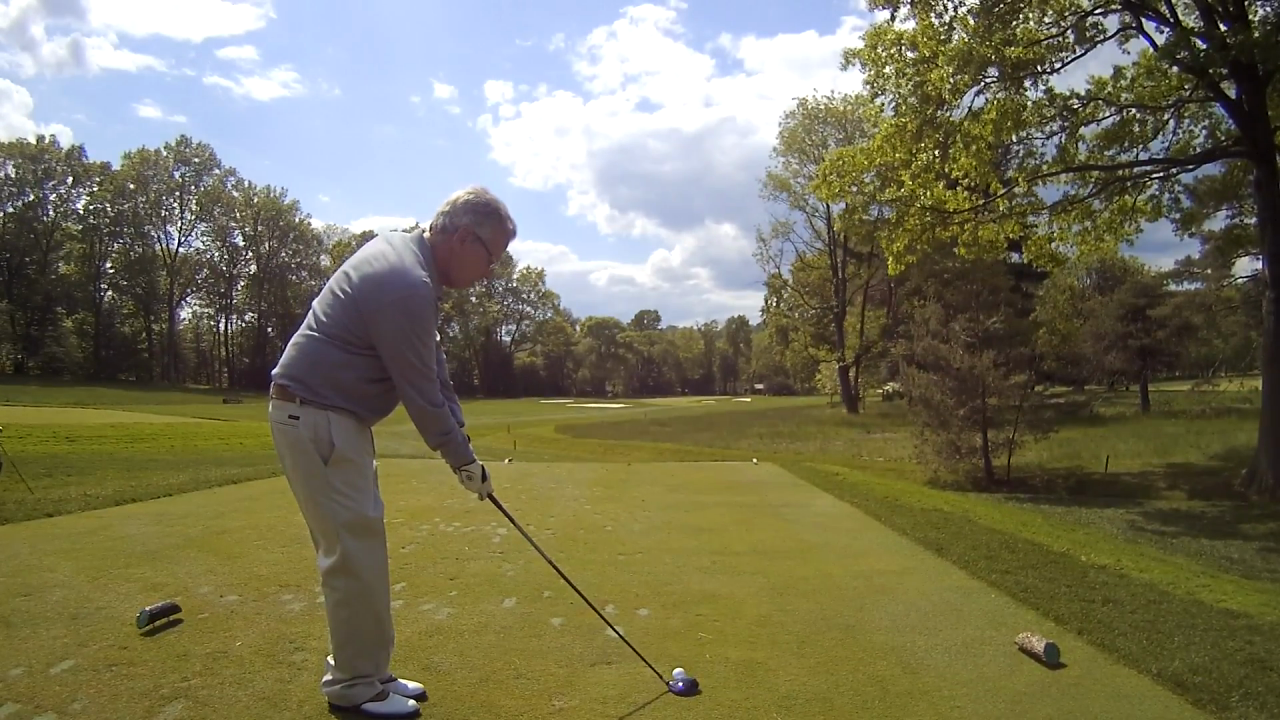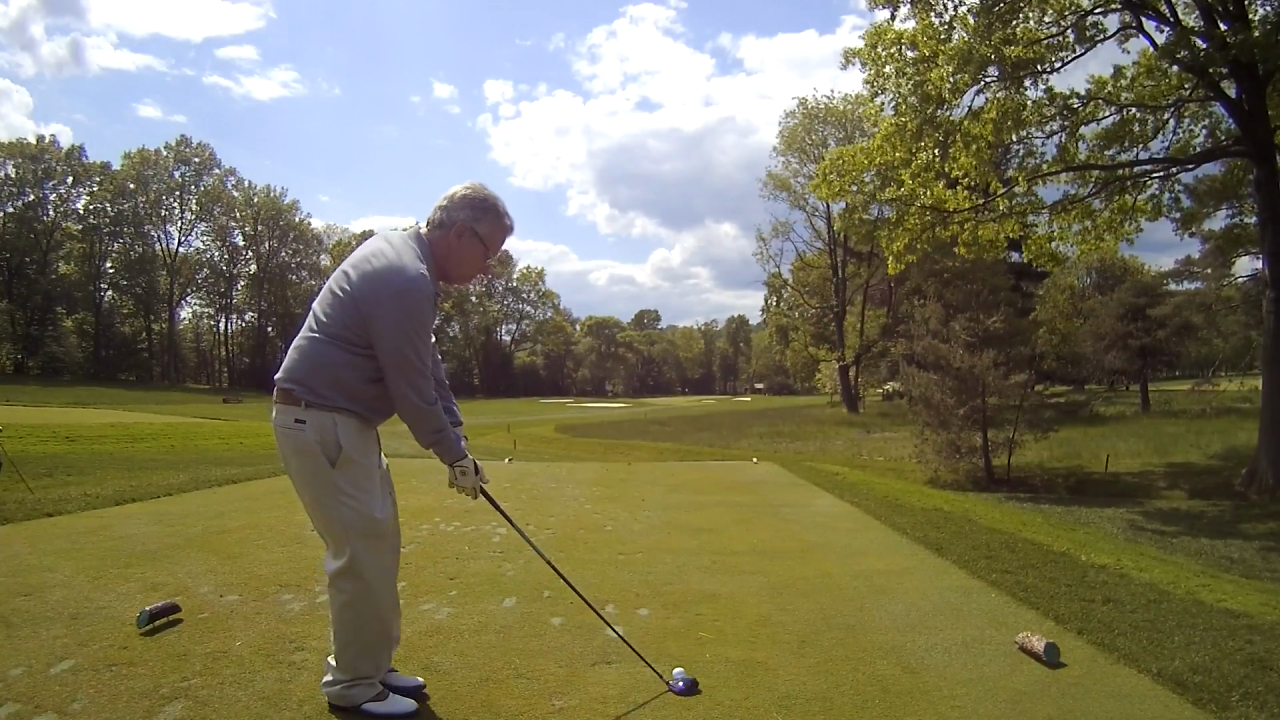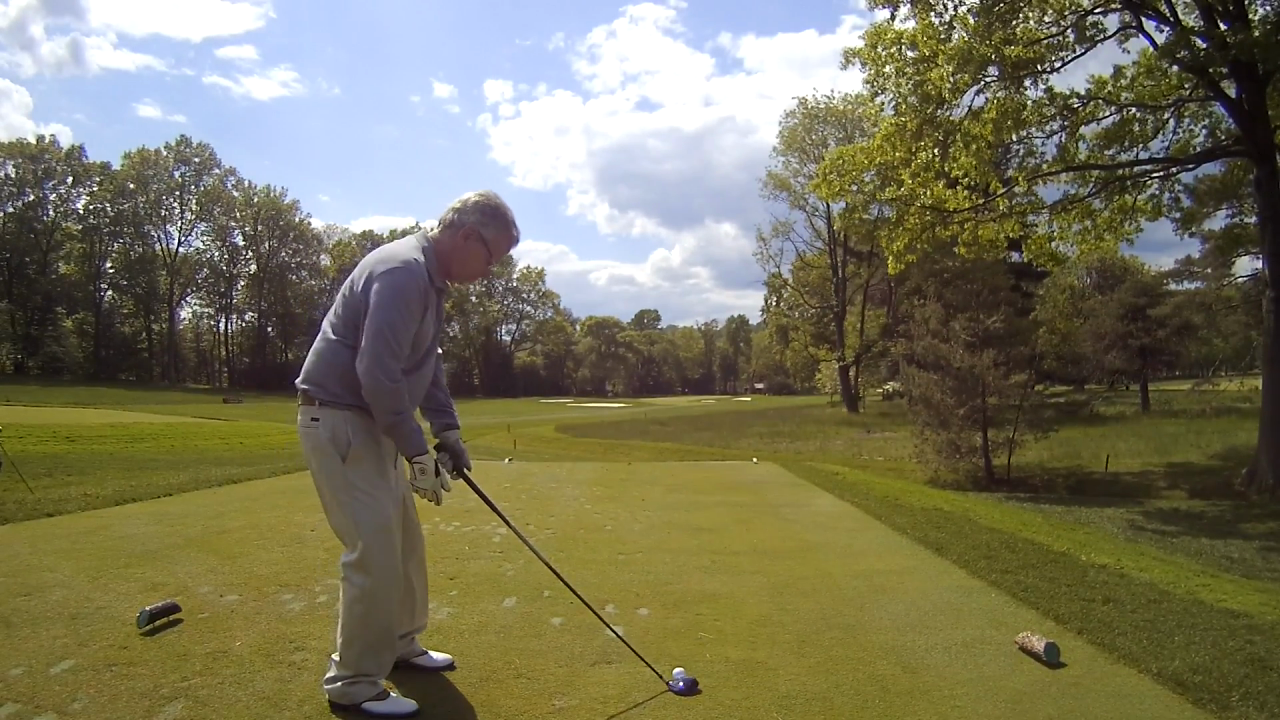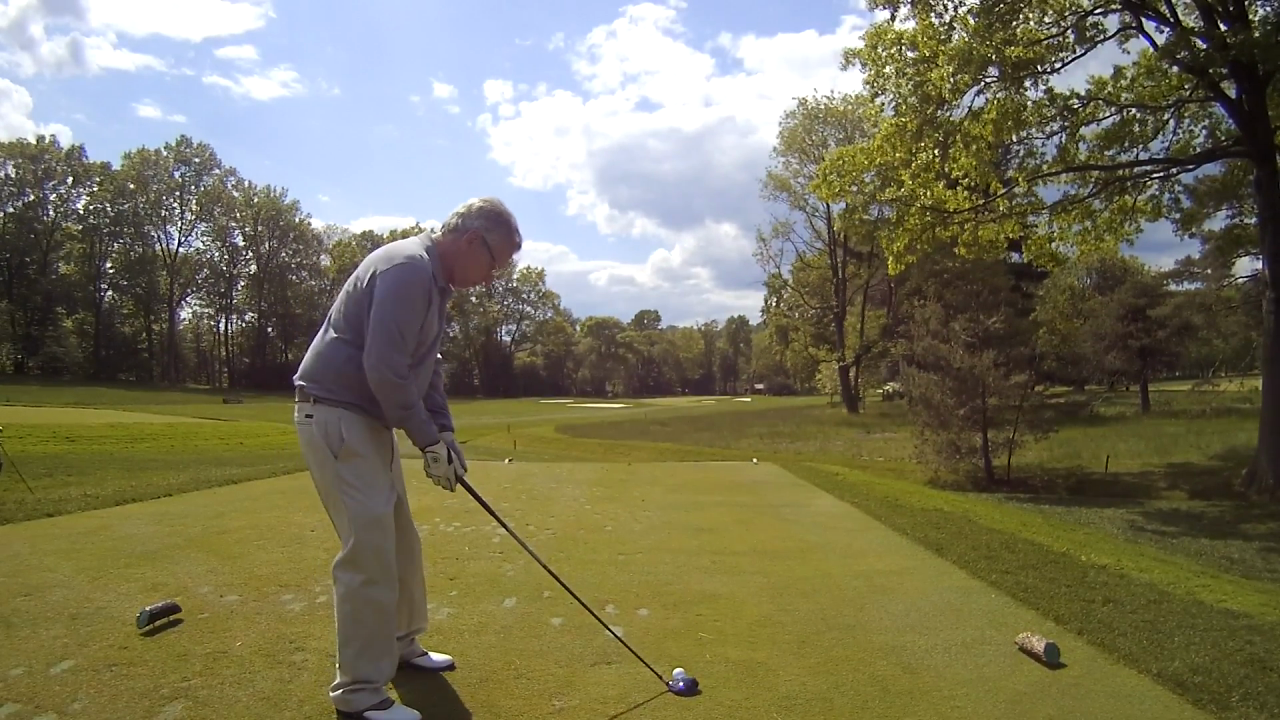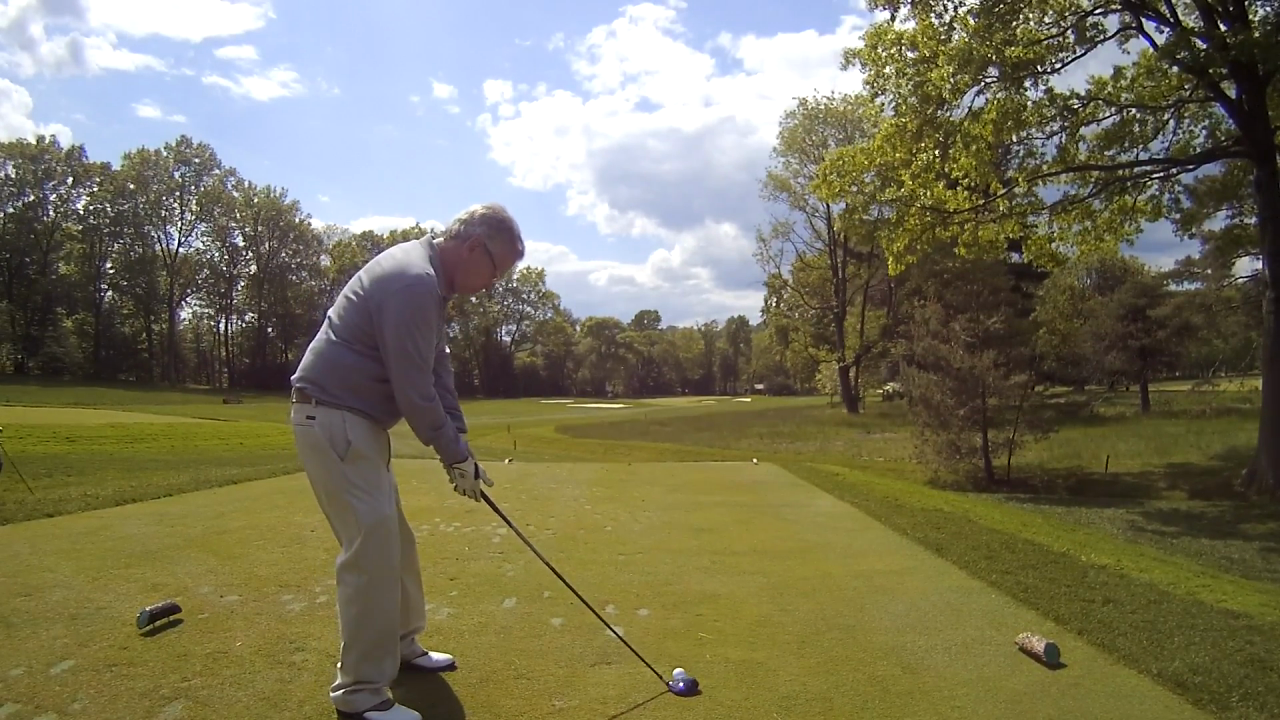
dt=0.5s
person 1, frame 1
left shoulder: (406, 252)
right shoulder: (406, 286)
left elbow: (432, 366)
right elbow: (420, 391)
left wrist: (461, 439)
right wrist: (462, 459)
left hip: (332, 414)
right hip: (316, 417)
left knee: (360, 544)
right knee: (354, 549)
left ankle: (364, 669)
person 1, frame 2
left shoulder: (402, 251)
right shoulder: (405, 280)
left elbow: (425, 362)
right elbow: (413, 391)
left wrist: (455, 432)
right wrist: (455, 456)
left hip: (342, 419)
right hip: (320, 419)
left knee: (379, 540)
right knee: (362, 549)
left ankle: (371, 661)
person 1, frame 3
left shoulder: (426, 274)
right shoulder: (404, 271)
left elbow: (426, 362)
right elbow: (378, 373)
left wrist: (448, 428)
right wrist: (418, 453)
left hip: (367, 421)
right hip: (339, 419)
left knee: (403, 539)
right knee: (374, 546)
left ankle: (400, 644)
person 1, frame 4
left shoulder: (430, 277)
right shoulder: (408, 268)
left elbow: (425, 365)
right elbow: (386, 369)
left wrist: (443, 432)
right wrist: (430, 442)
left hip: (363, 419)
right hip: (335, 416)
left knee: (399, 538)
right knee: (370, 546)
left ankle: (400, 643)
person 1, frame 5
left shoulder: (425, 275)
right shoulder: (413, 283)
left elbow: (437, 365)
right elbow: (414, 390)
left wrist: (458, 435)
right wrist: (455, 458)
left hip: (355, 419)
right hip: (333, 418)
left knee: (392, 538)
right knee: (371, 547)
left ankle: (400, 645)
